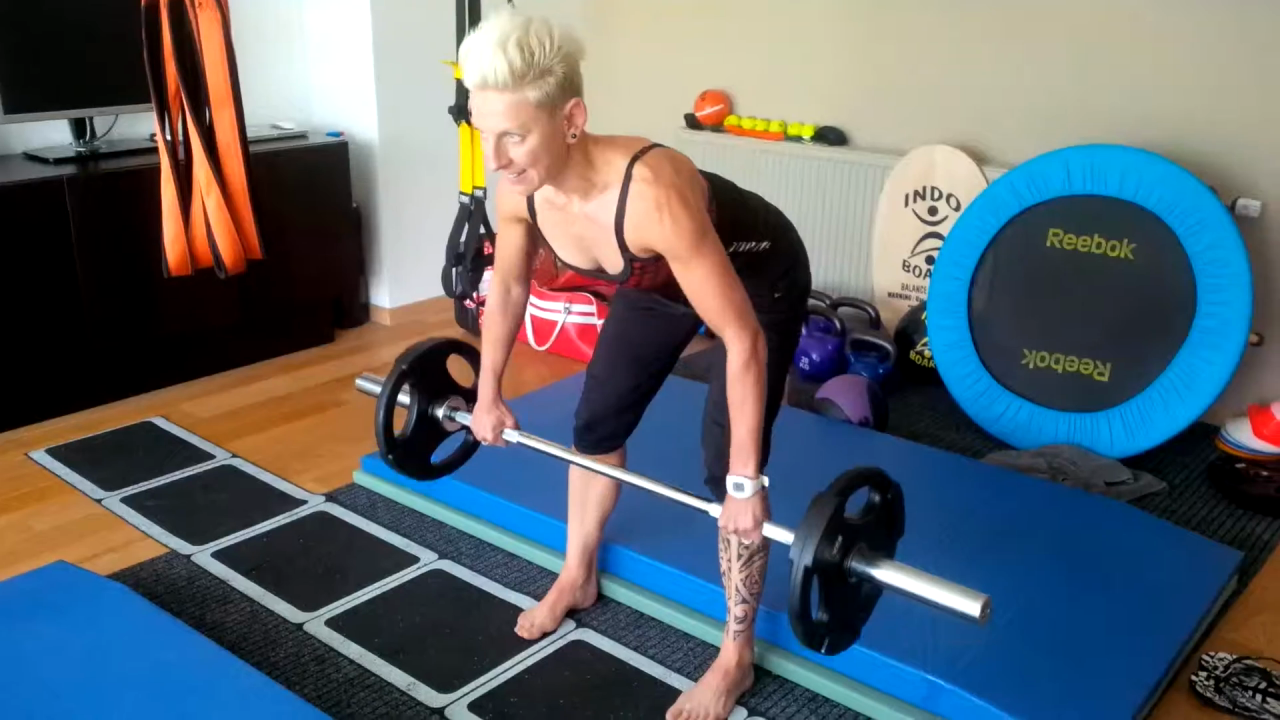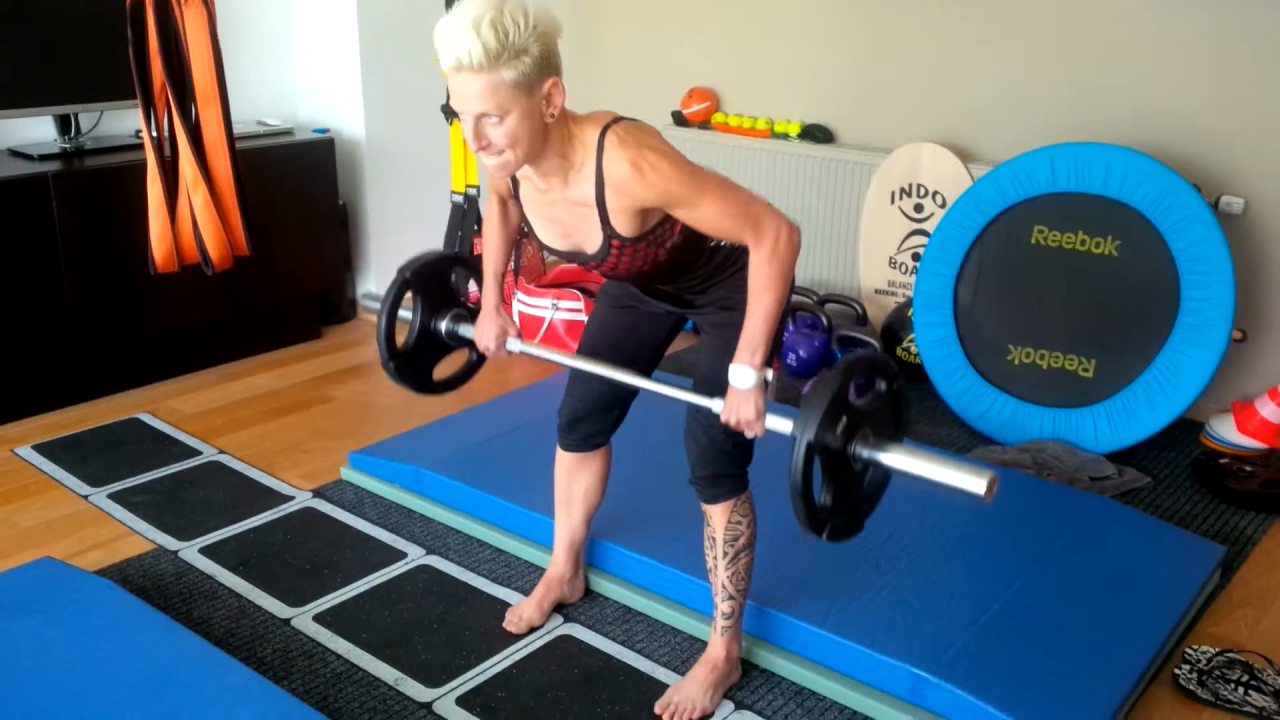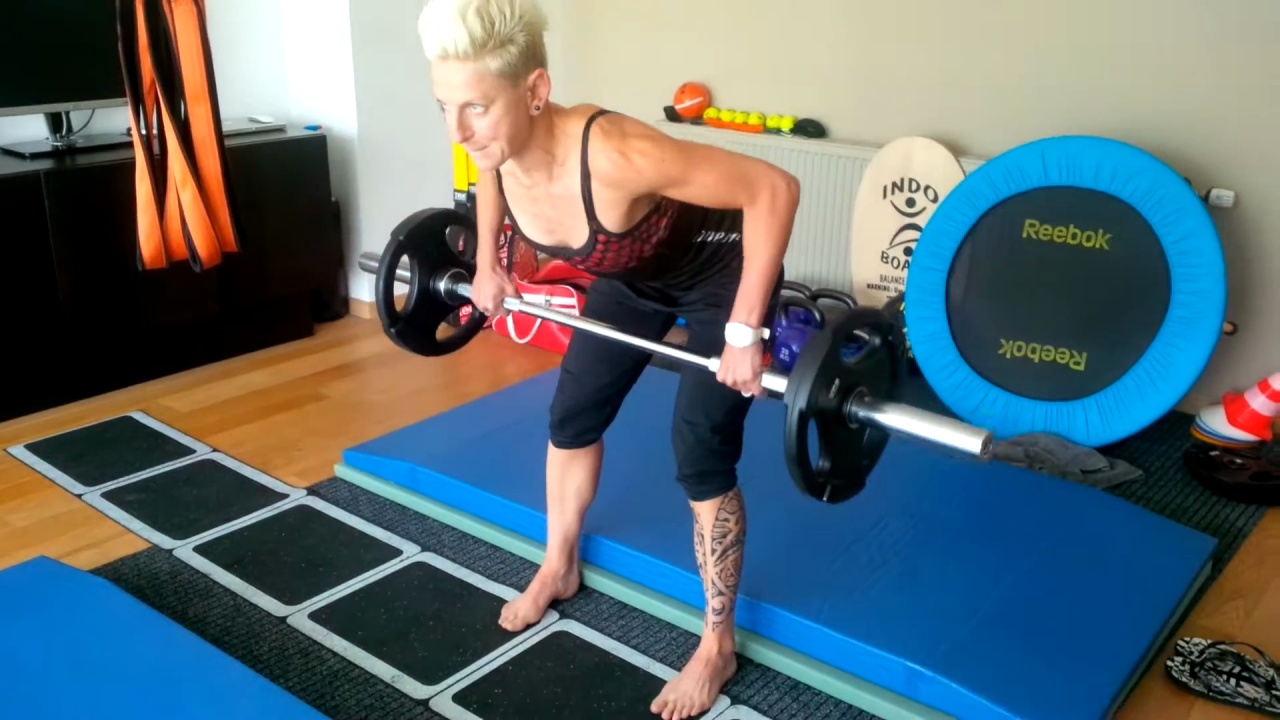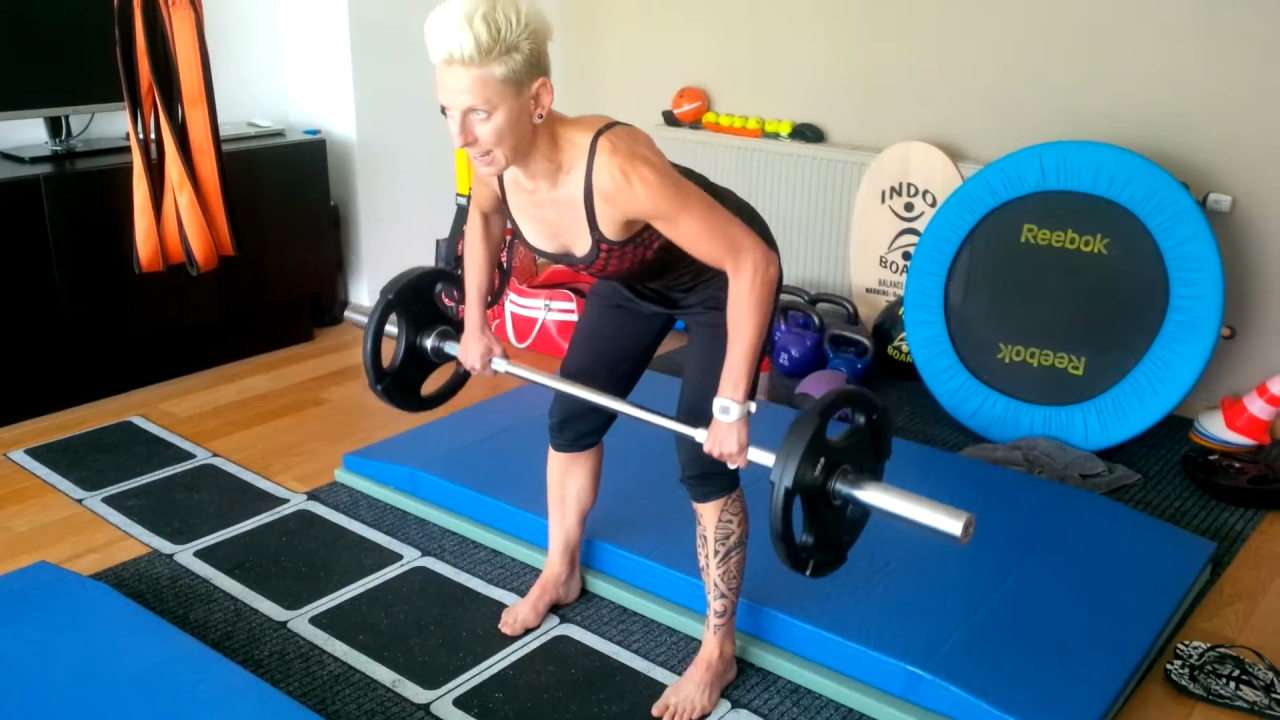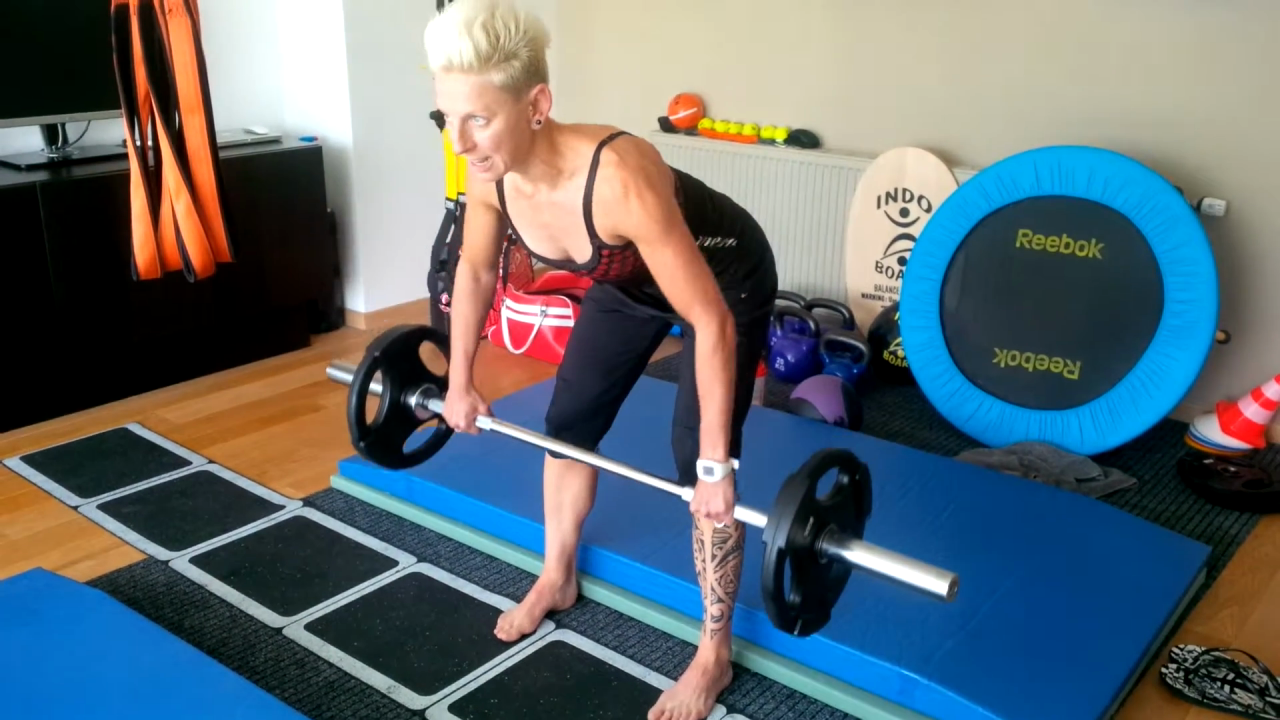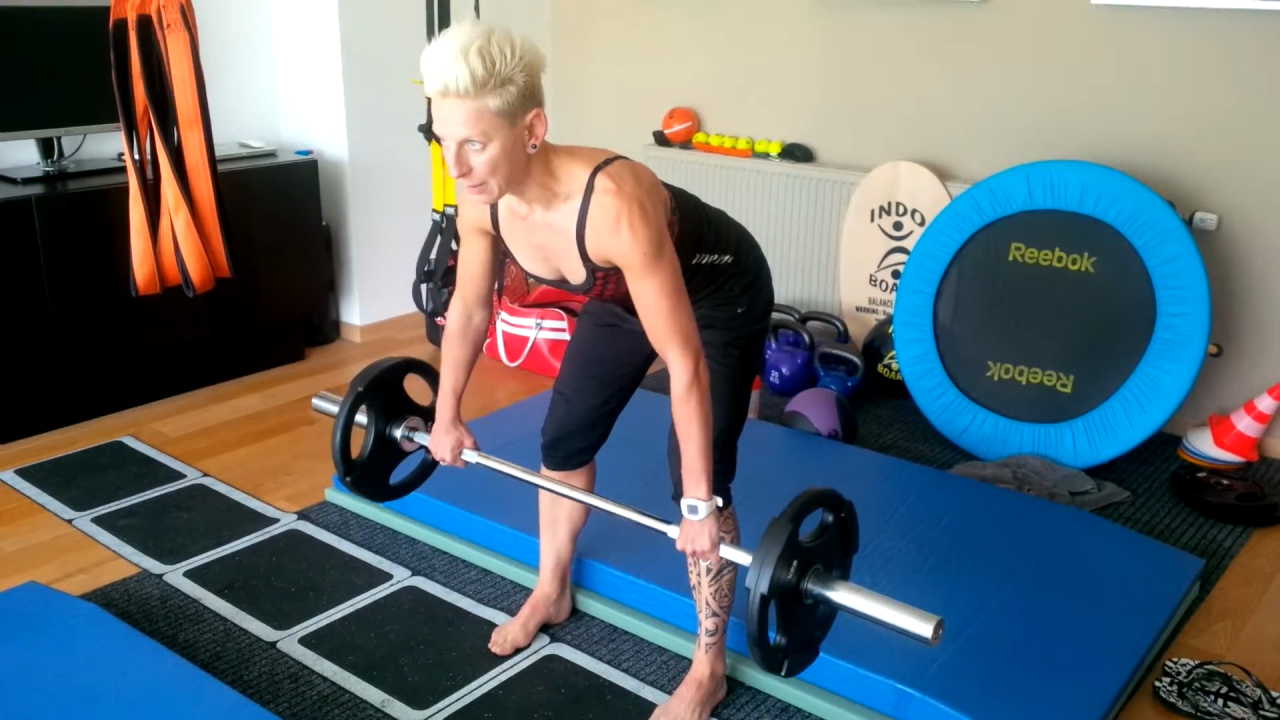
dt=0.4s
person 1, frame 1
left shoulder: (652, 193)
right shoulder: (519, 189)
left elbow: (743, 341)
right elbow: (507, 286)
left wrist: (747, 483)
right wrist: (488, 394)
left hip: (760, 275)
right hip: (660, 277)
left knee: (724, 459)
right knee: (595, 423)
left ankle: (736, 656)
right ankle: (578, 578)
person 1, frame 2
left shoulder: (626, 161)
right shoulder: (507, 158)
left elbow: (774, 236)
left wrist: (748, 374)
right wrist: (490, 301)
left hip: (729, 279)
right hip: (643, 279)
left knee: (713, 457)
right knee: (580, 418)
left ankle: (724, 650)
right ankle: (565, 572)
person 1, frame 3
left shoulder: (612, 153)
right shoulder: (495, 146)
left elbow: (774, 190)
left wrist: (743, 331)
right wrist: (488, 260)
left hip: (719, 270)
right hip: (631, 273)
left knee: (700, 453)
right knee: (571, 415)
left ankle: (717, 645)
right ankle: (558, 569)
person 1, frame 4
left shoulder: (617, 167)
right shoulder: (496, 161)
left elbow: (753, 263)
left wrist: (731, 406)
right wrist: (475, 320)
left hip: (719, 274)
right hip: (635, 273)
left knee: (706, 455)
right knee: (572, 416)
left ankle: (718, 649)
right ankle: (561, 574)
person 1, frame 5
left shoulder: (618, 179)
right shoulder: (490, 175)
left elbow: (709, 323)
right elbow: (475, 271)
left wrist: (715, 466)
right wrist: (461, 380)
left hip: (726, 275)
right hip: (629, 277)
left knee: (698, 461)
right knee: (567, 422)
left ankle: (714, 653)
right ankle: (557, 579)
person 1, frame 6
left shoulder: (613, 206)
right shoulder: (482, 199)
left elbow: (688, 366)
right elbow: (468, 309)
left wrist: (699, 504)
right wrist: (446, 416)
left hip: (721, 294)
right hip: (625, 290)
left knee: (696, 482)
right knee: (563, 437)
right ankle: (551, 593)
